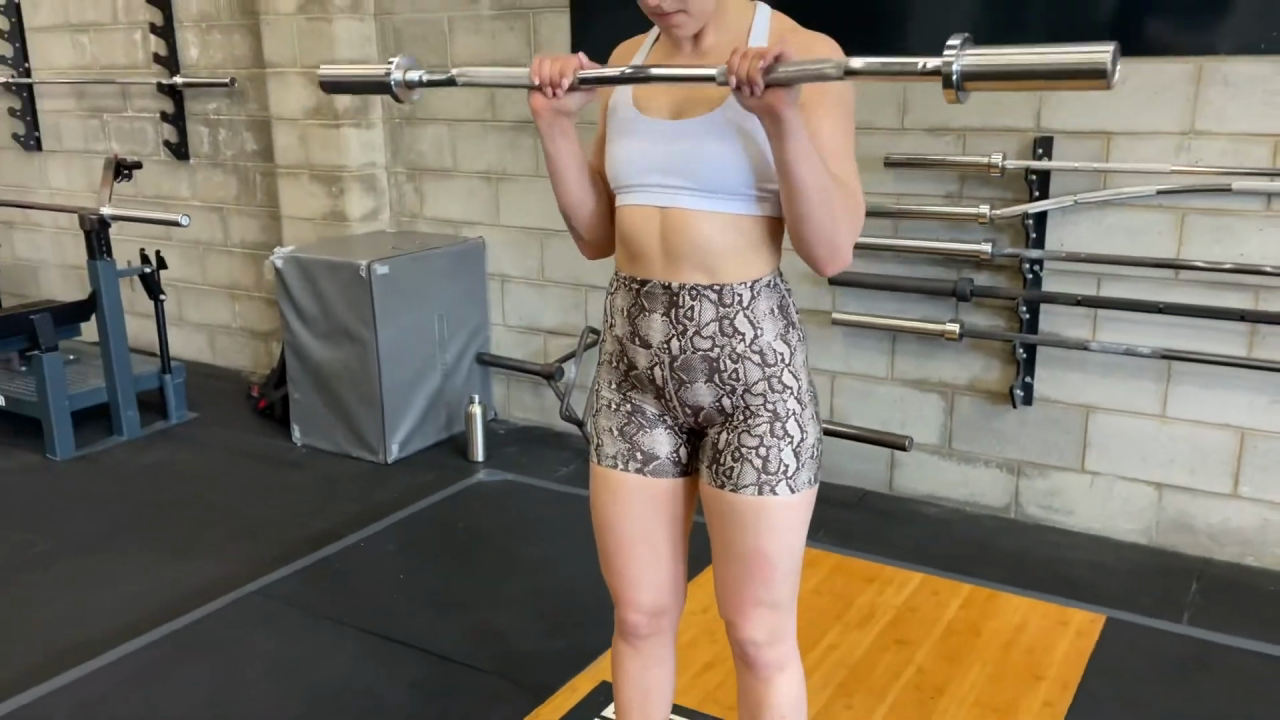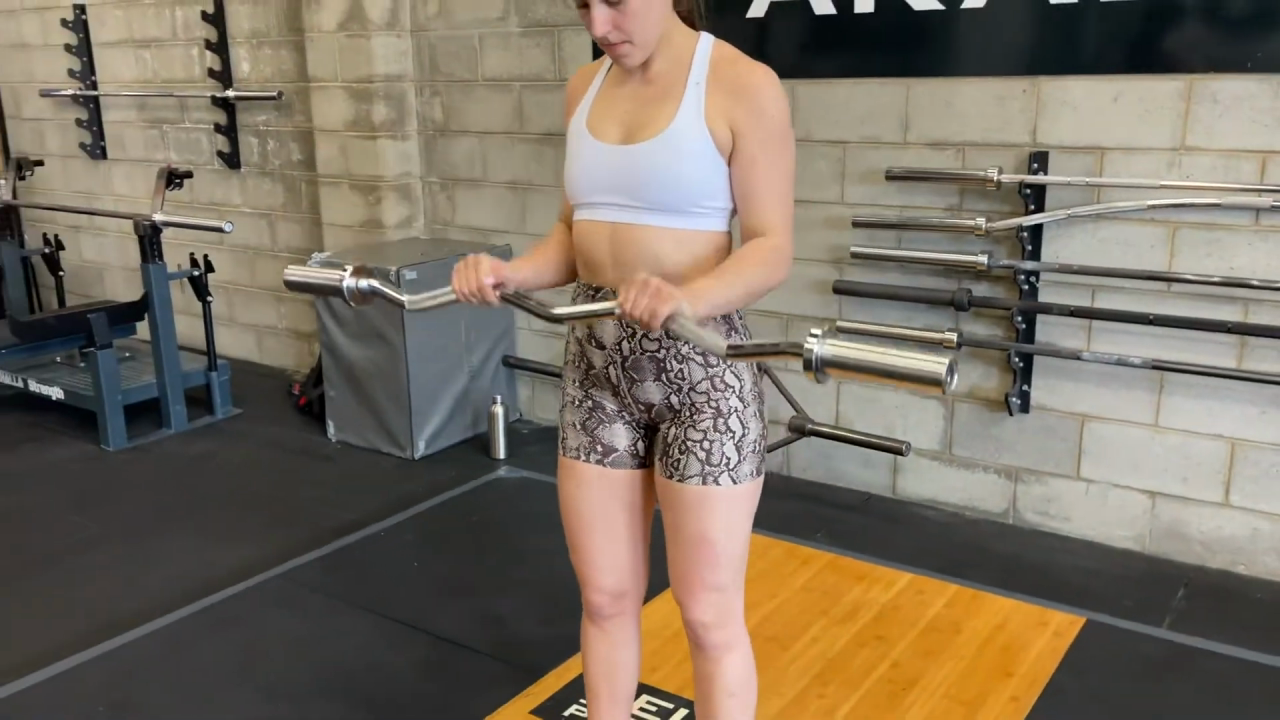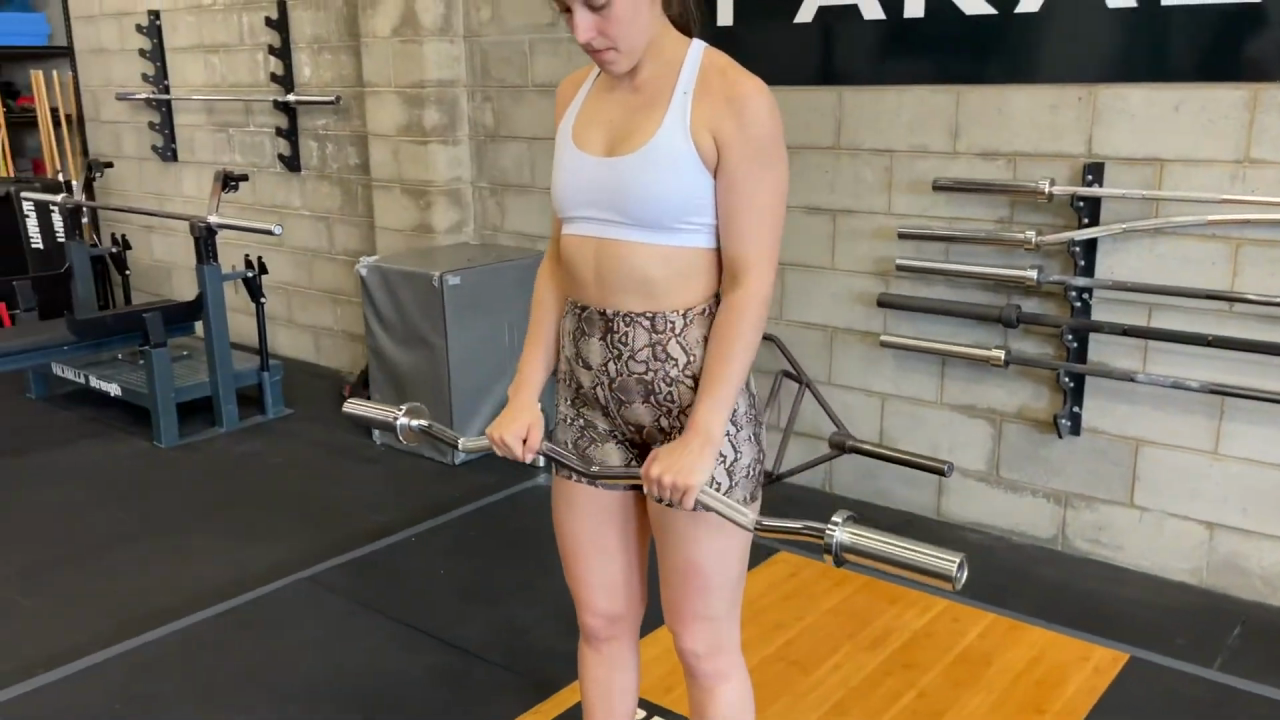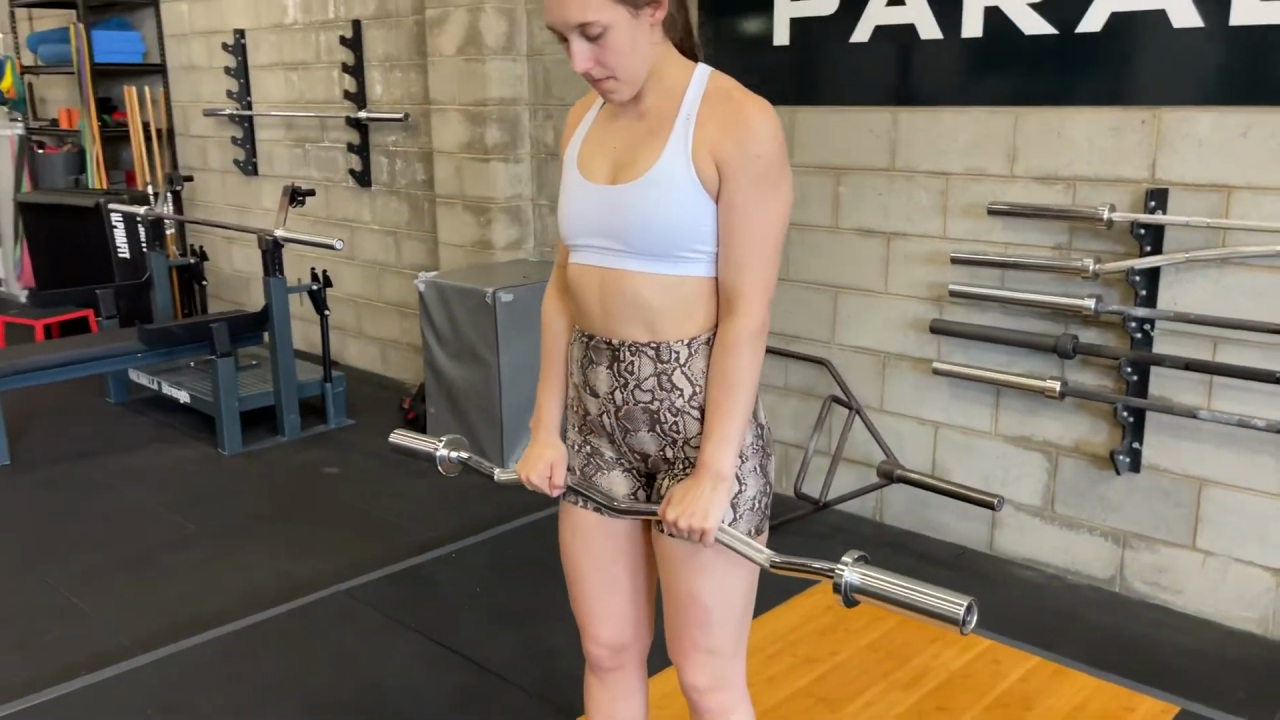
dt=0.7s
person 1, frame 1
right shoulder: (624, 61)
left elbow: (831, 251)
right elbow: (596, 238)
left wrist: (781, 118)
right wrist: (555, 123)
left hip: (747, 348)
right hip: (633, 348)
left knee: (759, 633)
right knee: (638, 614)
person 1, frame 2
left shoulder: (743, 85)
right shoulder: (585, 86)
left elbow: (772, 247)
left wrist: (687, 295)
right wrist: (508, 273)
left hip: (695, 365)
right hip: (597, 360)
left knee: (709, 613)
right knee: (604, 598)
person 1, frame 3
left shoulder: (733, 98)
right shoulder: (574, 94)
left elbow: (750, 282)
right elbow: (559, 259)
left wrist: (700, 435)
right wrist: (525, 392)
left hip: (691, 372)
right hip: (587, 376)
left knee: (703, 643)
right knee: (600, 620)
person 1, frame 4
left shoulder: (738, 122)
right shoulder: (582, 120)
left elbow: (747, 313)
right elbow: (564, 286)
left wrist: (712, 471)
right wrist: (545, 426)
left hip: (698, 404)
right hip: (597, 407)
right knee: (606, 650)
